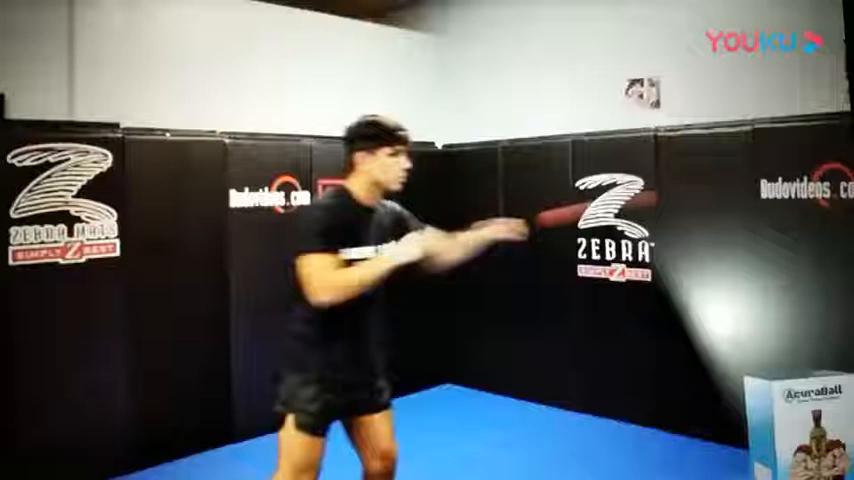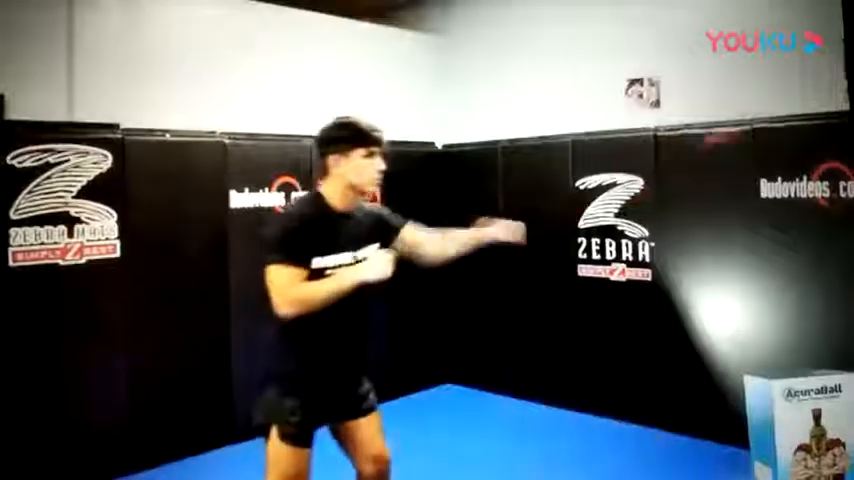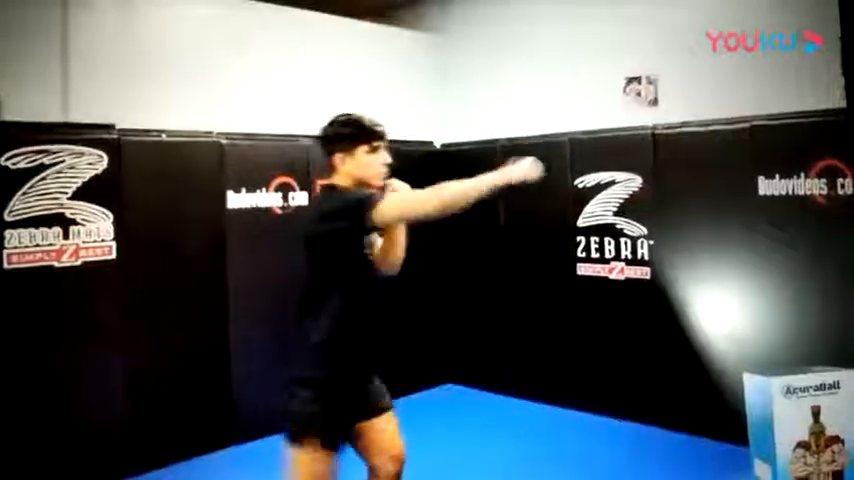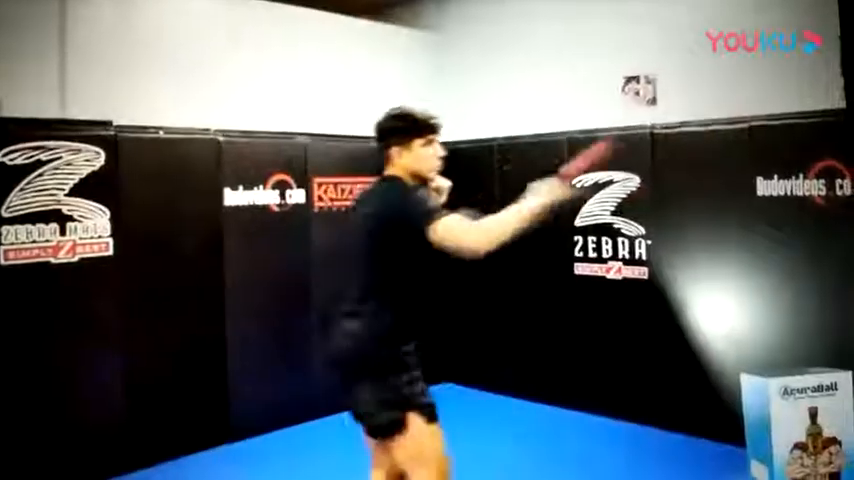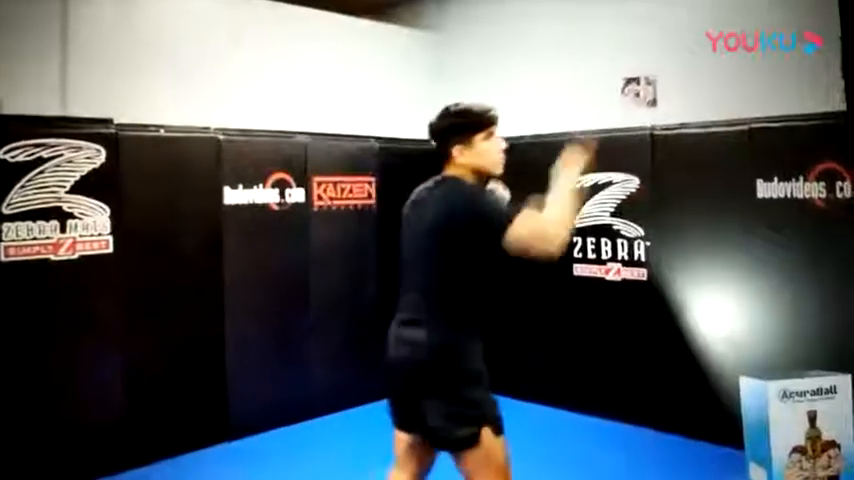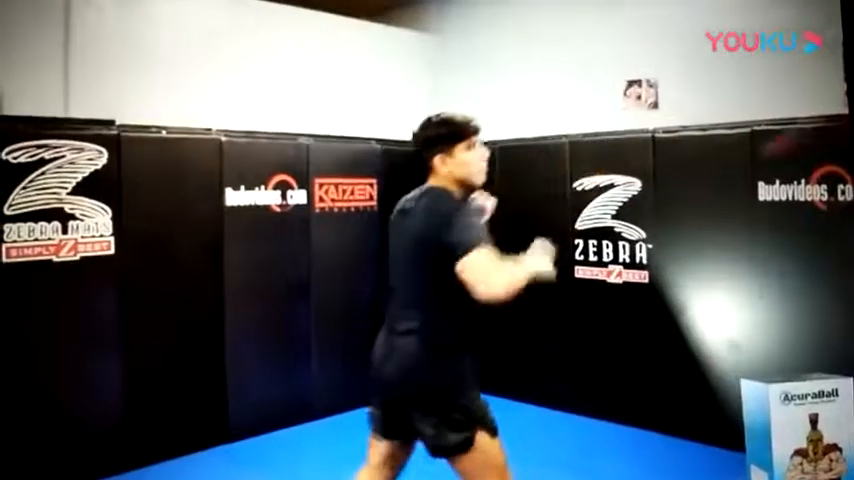
dt=0.4s
person 1, frame 1
left shoulder: (391, 216)
right shoulder: (324, 214)
left elbow: (441, 253)
right elbow: (323, 290)
left wrist: (485, 233)
right wrist: (394, 257)
left hip: (363, 360)
right hip: (315, 363)
person 1, frame 2
left shoulder: (375, 219)
right shoulder: (294, 222)
left elbow: (433, 245)
right elbow: (286, 303)
left wrist: (487, 231)
right wrist: (360, 274)
left hip: (349, 373)
right hip: (299, 376)
person 1, frame 3
left shoulder: (351, 207)
right shoulder: (337, 206)
left elbow: (386, 265)
right elbow: (429, 203)
left wrist: (398, 215)
right wrist: (507, 173)
left hip: (353, 364)
right hip: (322, 368)
person 1, frame 4
left shoulder: (373, 197)
right shoulder: (405, 200)
right elbow: (475, 240)
left wrist: (430, 207)
right wrist: (536, 200)
left hip: (362, 344)
right hip: (382, 353)
person 1, frame 5
left shoulder: (424, 198)
right shoulder: (470, 202)
right elbow: (549, 239)
right wrist: (567, 177)
left hip: (409, 352)
right hip: (447, 361)
person 1, frame 6
left shoulder: (408, 208)
right shoulder: (452, 215)
right elbow: (490, 286)
right wrist: (533, 264)
left hip: (393, 361)
right hip: (436, 375)
